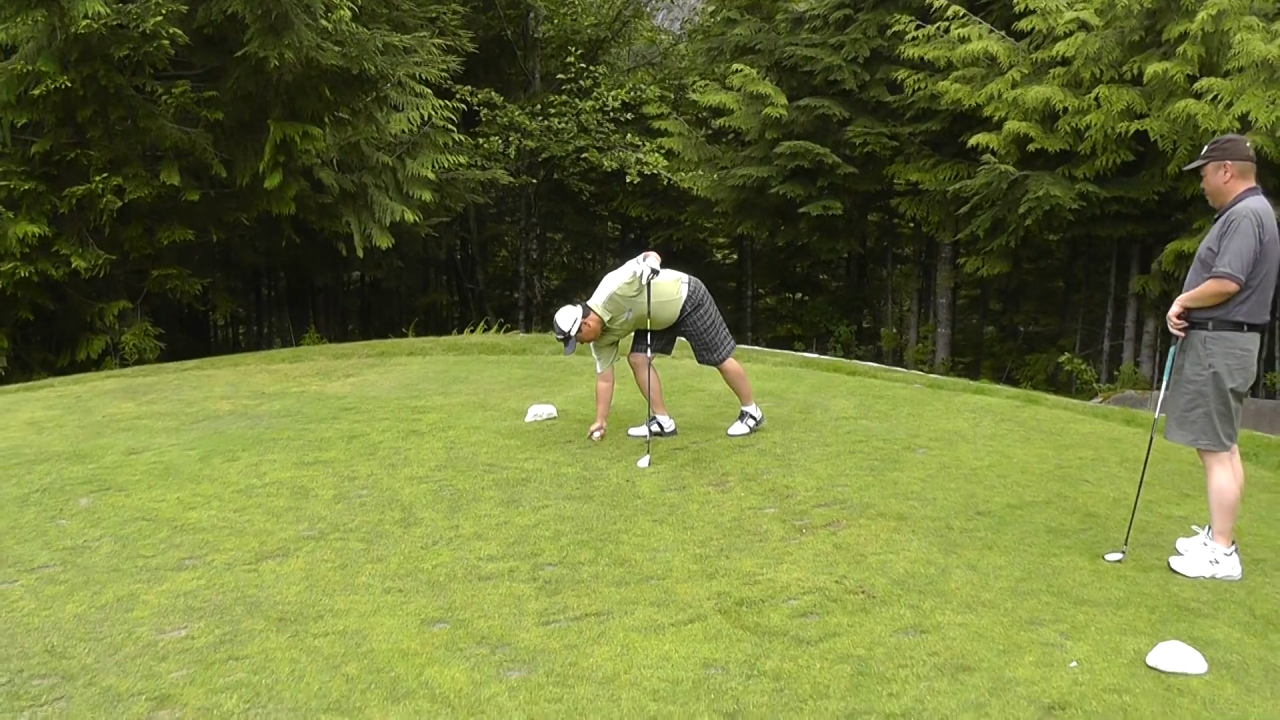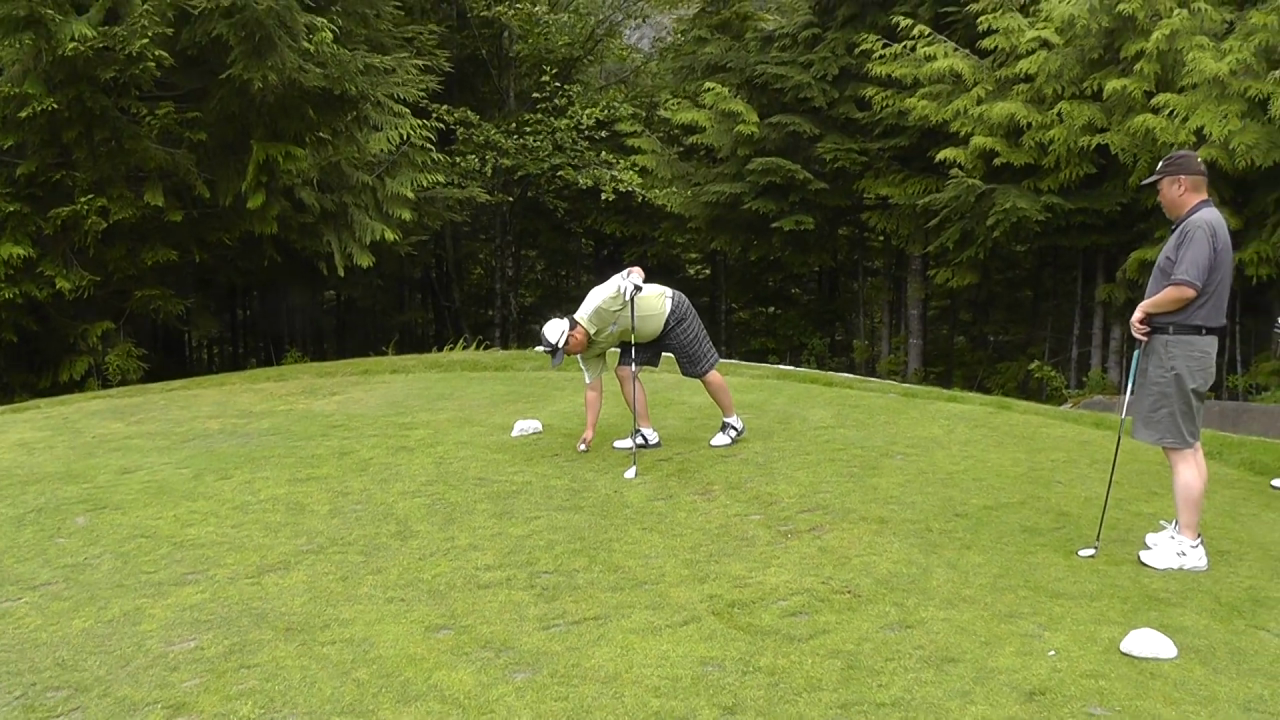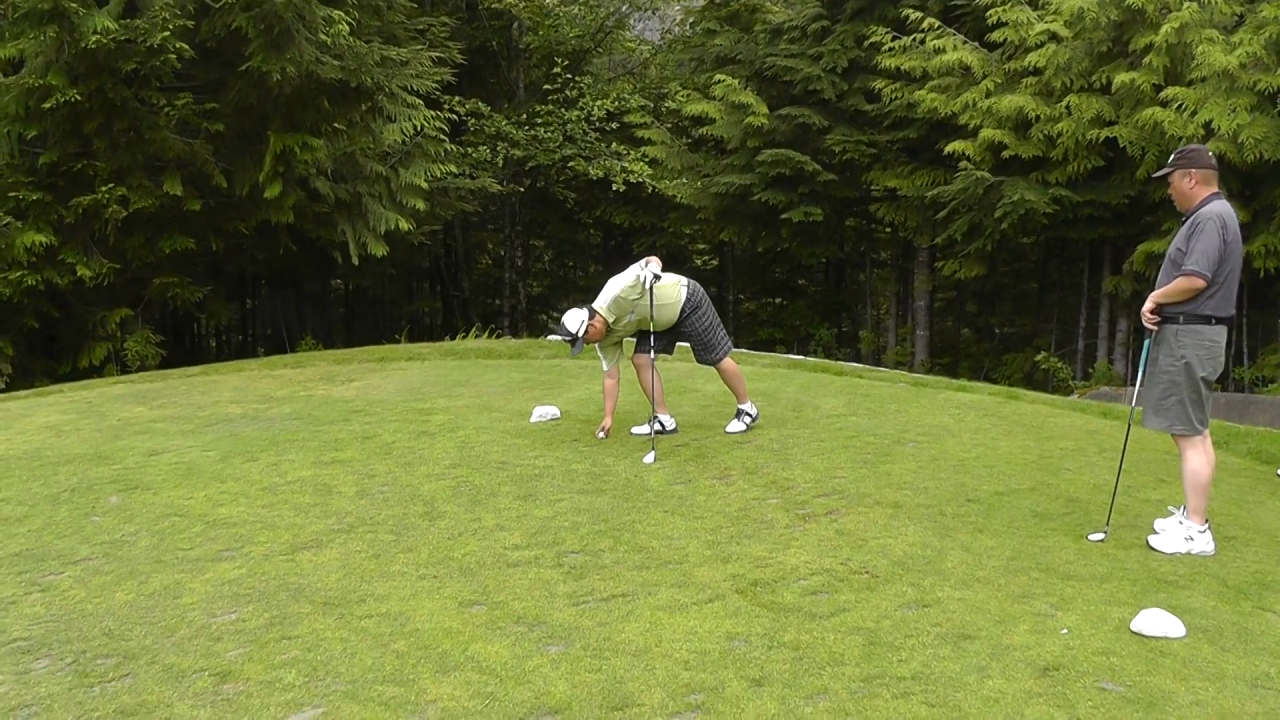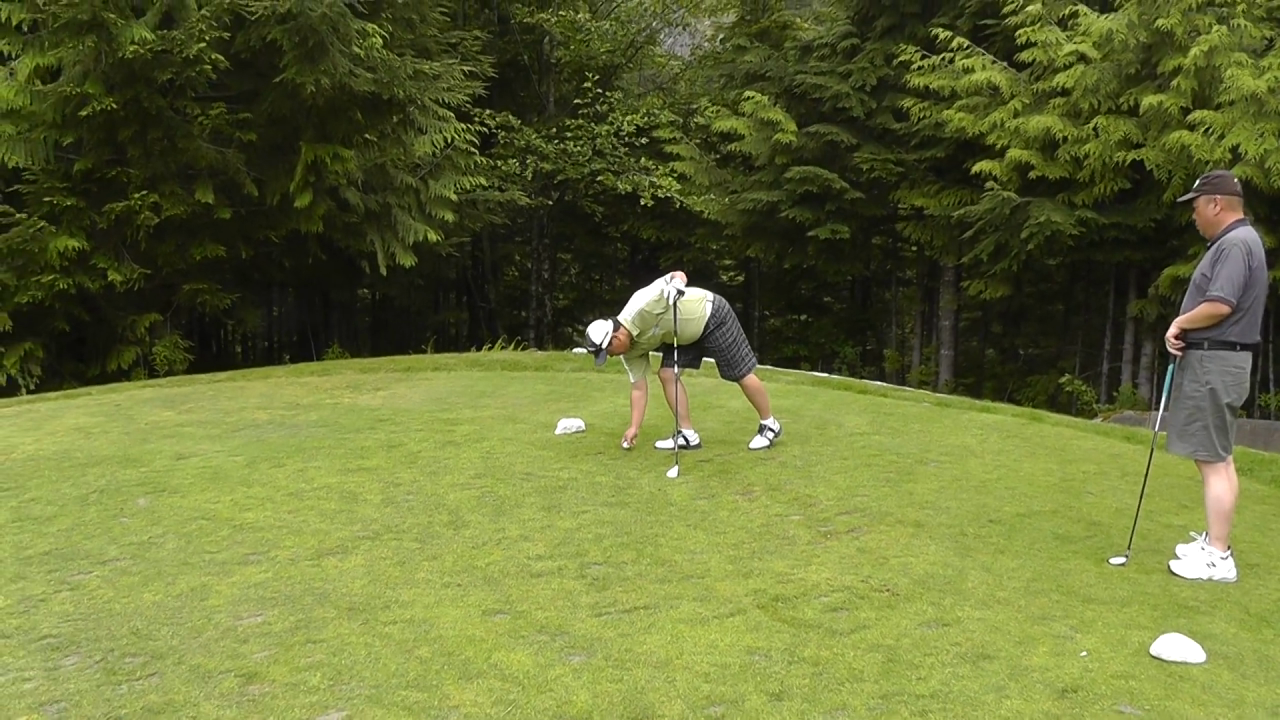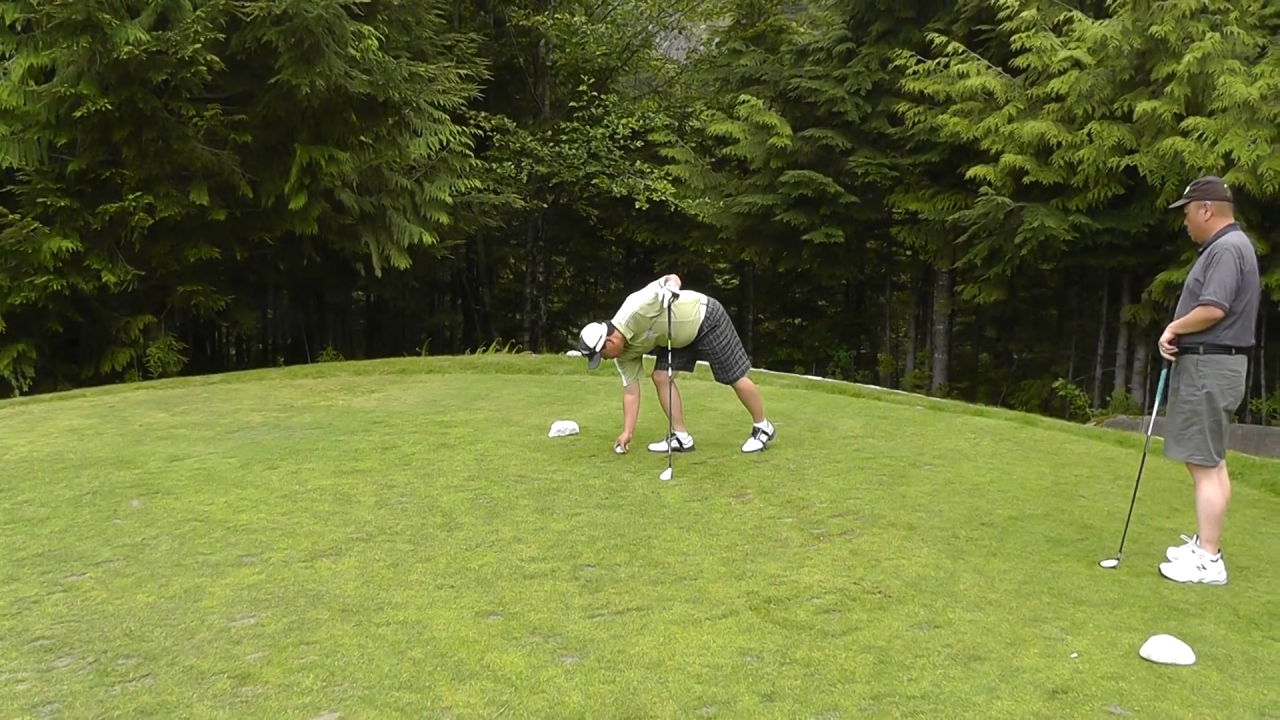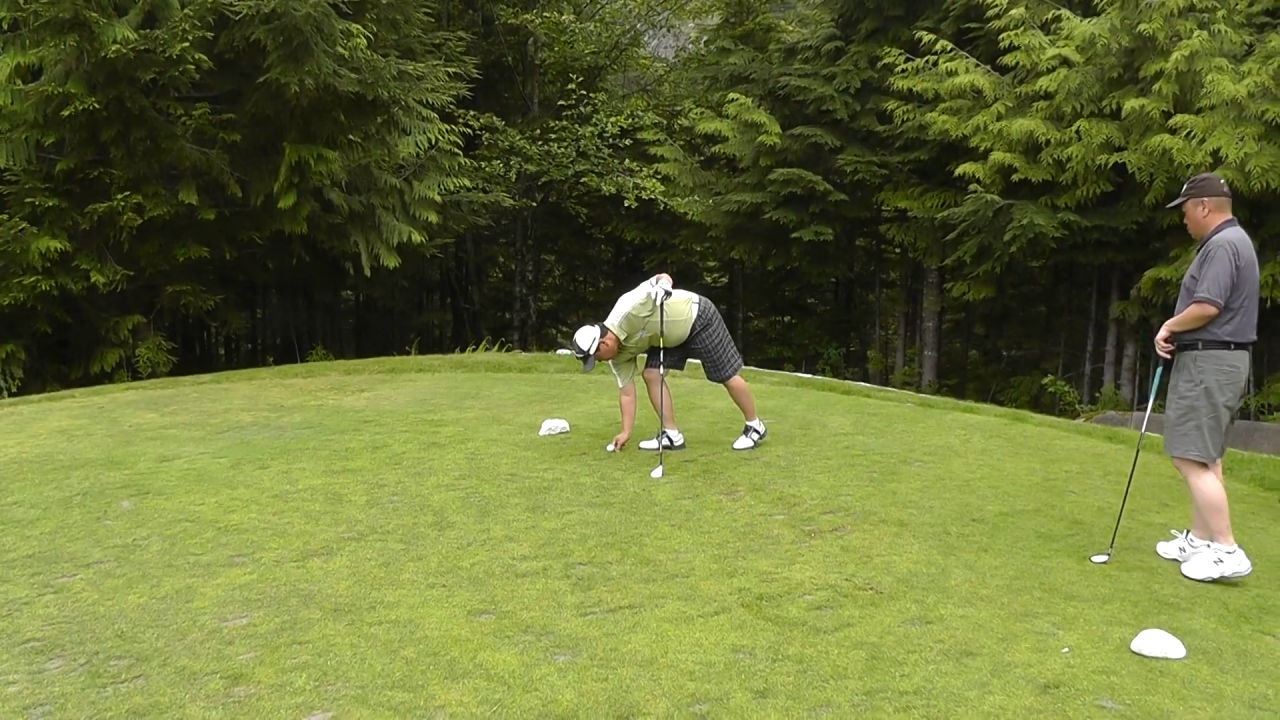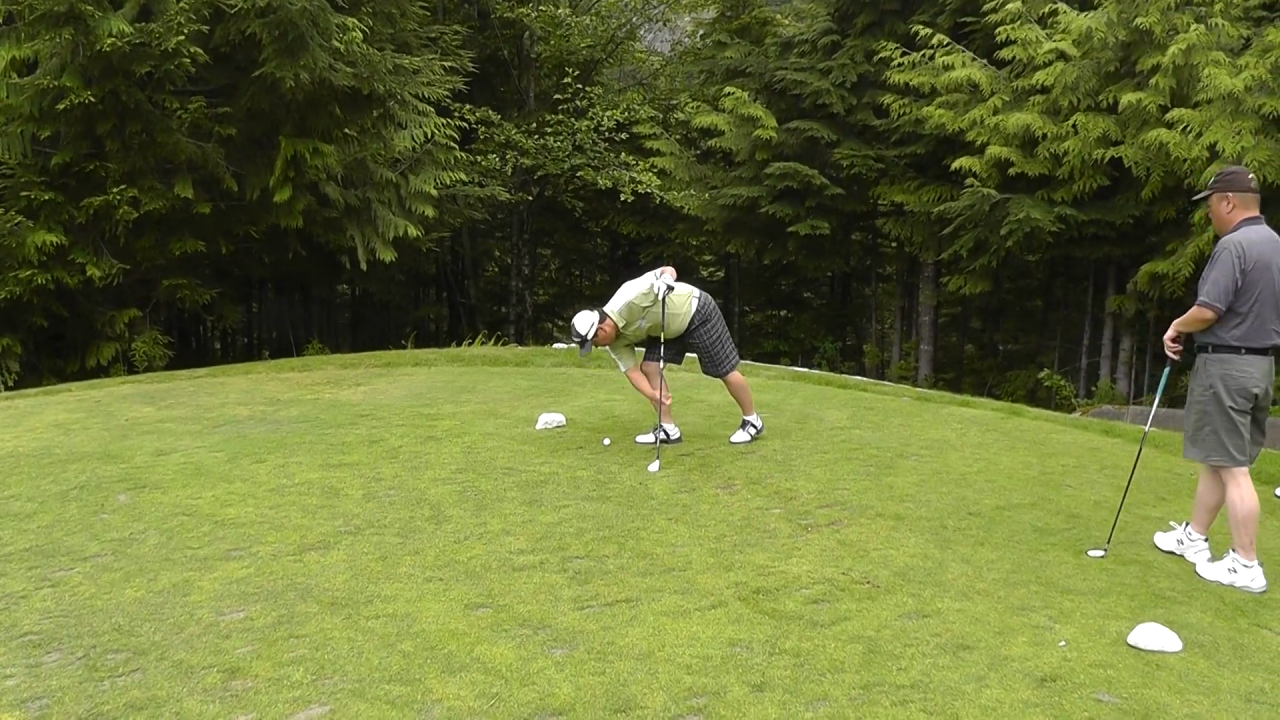
dt=0.5s
person 1, frame 1
right shoulder: (1242, 213)
left elbow: (1227, 282)
left wrist: (1183, 302)
right wrist: (1187, 308)
left hip: (1219, 343)
right hip: (1217, 339)
left knee: (1216, 449)
right knee: (1223, 446)
left ankle: (1222, 552)
right ankle: (1217, 536)
person 1, frame 2
left shoulder: (1200, 225)
right shoulder: (1198, 223)
left elbow: (1184, 289)
left wrist: (1144, 307)
right wrist: (1150, 314)
left hip: (1180, 346)
right hip: (1180, 343)
left knee: (1180, 447)
right knee: (1186, 444)
left ankle: (1189, 545)
right ankle: (1185, 530)
person 1, frame 3
left shoulder: (1210, 217)
right shoulder: (1208, 216)
left elbow: (1195, 280)
left wrist: (1155, 298)
right wrist: (1160, 305)
left hip: (1189, 336)
right hip: (1189, 332)
left knee: (1189, 434)
right knee: (1195, 431)
left ankle: (1196, 531)
right ankle: (1192, 516)
person 1, frame 4
left shoulder: (1235, 243)
right shoulder: (1233, 241)
left elbow: (1219, 305)
left wrist: (1179, 323)
right wrist: (1185, 330)
left hip: (1213, 361)
right hip: (1215, 359)
left knee: (1212, 459)
right knee: (1218, 457)
left ankle: (1218, 557)
right ankle: (1214, 542)
person 1, frame 5
left shoulder: (1227, 247)
right shoulder: (1224, 247)
left elbow: (1212, 309)
left wrist: (1172, 329)
right wrist: (1178, 335)
left hip: (1209, 366)
right hip: (1210, 364)
left knee: (1204, 464)
right knee: (1211, 461)
left ankle: (1208, 560)
right ankle: (1205, 545)
person 1, frame 6
left shoulder: (1222, 244)
right shoulder: (1231, 241)
left elbow: (1206, 307)
left wrist: (1168, 326)
right wrist: (1176, 332)
left hip: (1208, 363)
right hip: (1219, 360)
left knee: (1190, 458)
right knee: (1206, 459)
left ankle: (1226, 551)
right ankle: (1198, 541)
person 1, frame 7
left shoulder: (1234, 245)
left elbow: (1208, 311)
left wrist: (1176, 327)
left hip: (1226, 365)
left knee: (1232, 468)
right knee: (1218, 458)
left ankle: (1245, 565)
right ankle: (1193, 537)
person 2, frame 1
left shoulder: (613, 290)
right shoulder: (603, 337)
left elbow: (651, 255)
right elbow: (605, 377)
left wrist: (651, 261)
right wrist: (601, 420)
left hip: (688, 299)
left knee: (720, 358)
right knee: (637, 359)
left ankle: (751, 412)
right ankle: (662, 421)
person 2, frame 2
left shoulder: (598, 304)
right shoulder: (589, 348)
left elbow: (636, 270)
right elbow: (593, 388)
left wrist: (634, 278)
right wrist: (589, 430)
left hip: (671, 312)
right hip: (644, 331)
left knee: (704, 371)
right knee: (624, 372)
left ankle: (732, 423)
right ankle: (647, 433)
person 2, frame 3
left shoulder: (617, 294)
right shoulder: (607, 335)
left elbow: (653, 260)
right elbow: (611, 376)
left wrist: (653, 267)
right wrist: (608, 417)
left hip: (686, 301)
right hip: (660, 320)
left knee: (717, 358)
right knee: (641, 360)
left ankle: (747, 410)
right ankle: (663, 420)
person 2, frame 4
left shoulder: (641, 307)
right shoulder: (631, 349)
left elbow: (679, 275)
right elbow: (639, 387)
left wrist: (677, 283)
right wrist: (634, 427)
left hip: (711, 315)
left knee: (742, 374)
right knee: (667, 374)
left ankle: (769, 425)
right ankle: (687, 434)
person 2, frame 5
left shoulder: (635, 312)
right shoulder: (626, 352)
left elbow: (673, 278)
right elbow: (631, 391)
left wrist: (671, 286)
right wrist: (627, 431)
left hip: (706, 319)
left knee: (735, 377)
right knee: (660, 377)
left ankle: (763, 428)
right ankle: (681, 437)
person 2, frame 6
left shoulder: (628, 312)
right shoulder: (620, 353)
left elbow: (664, 276)
right elbow: (627, 392)
left wrist: (663, 283)
right wrist: (626, 432)
left hip: (698, 318)
left knee: (727, 375)
right knee: (651, 375)
left ankle: (755, 426)
right ankle: (671, 434)
person 2, frame 7
left shoulder: (629, 299)
right shoulder: (616, 338)
left elbow: (668, 271)
right elbow: (633, 371)
left wrist: (666, 279)
right wrist: (654, 395)
left hip: (698, 313)
left knee: (725, 370)
right knee: (651, 368)
left ankle: (752, 421)
right ankle: (668, 428)
